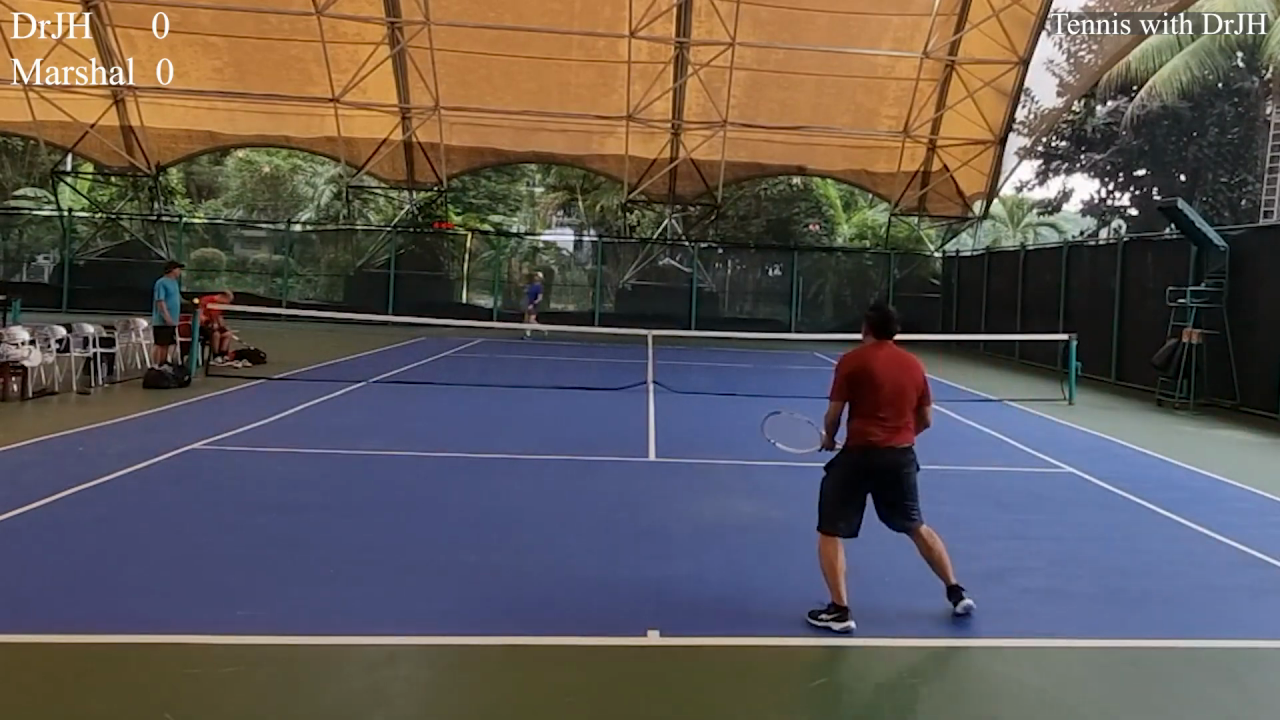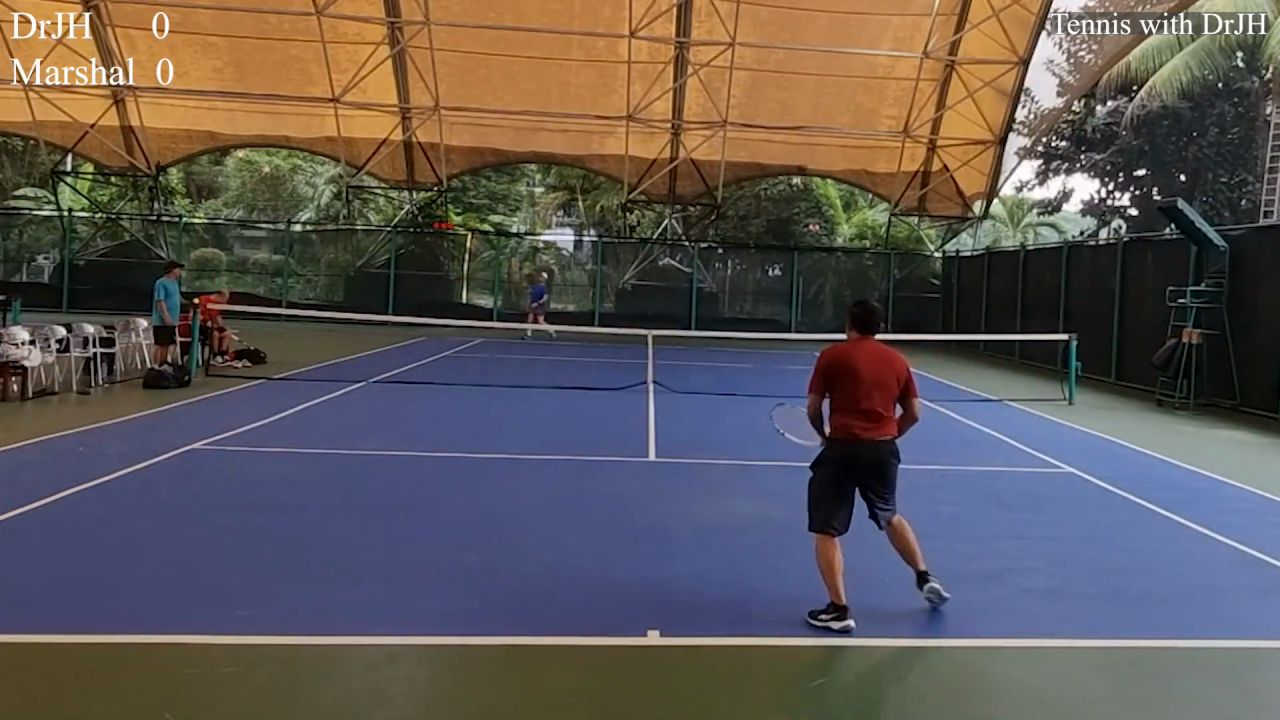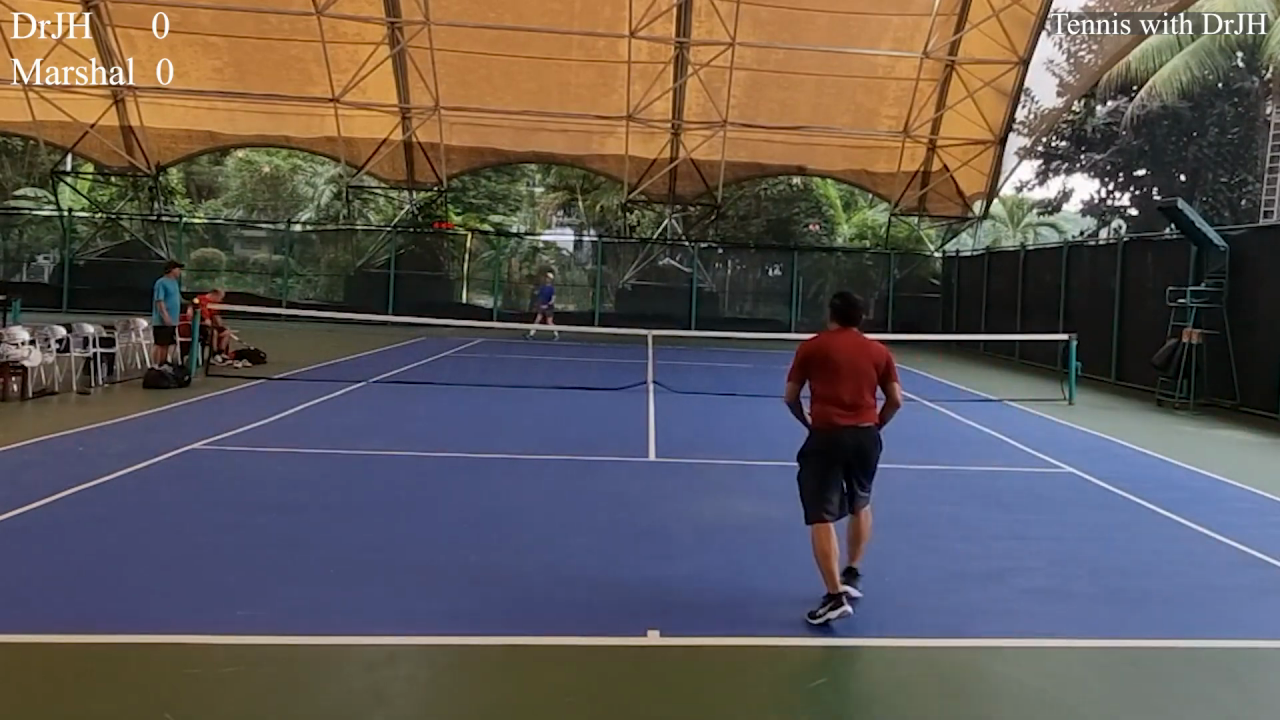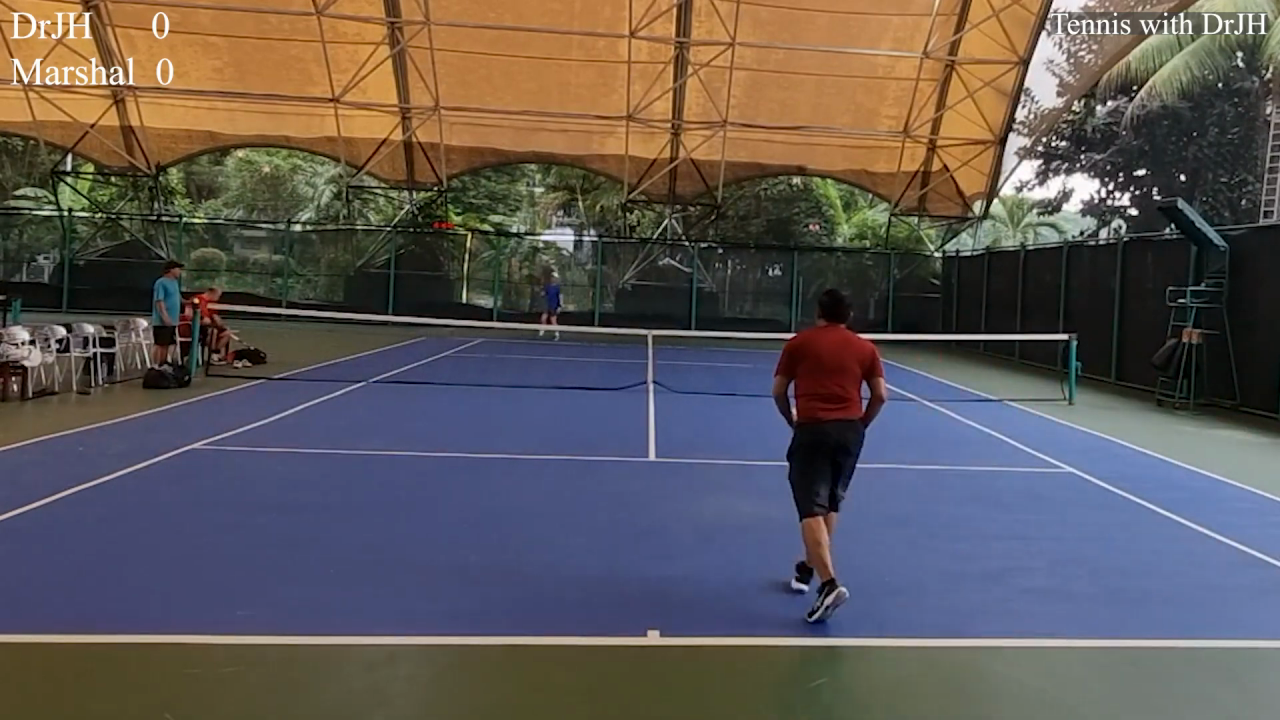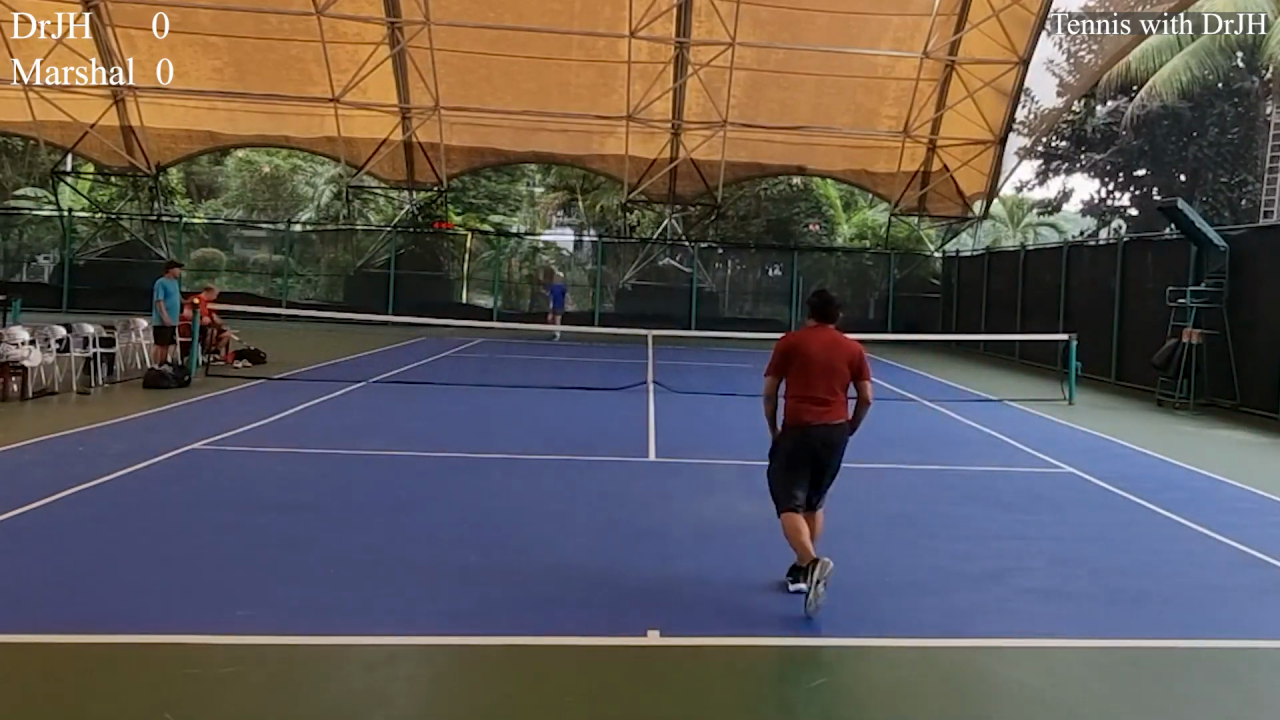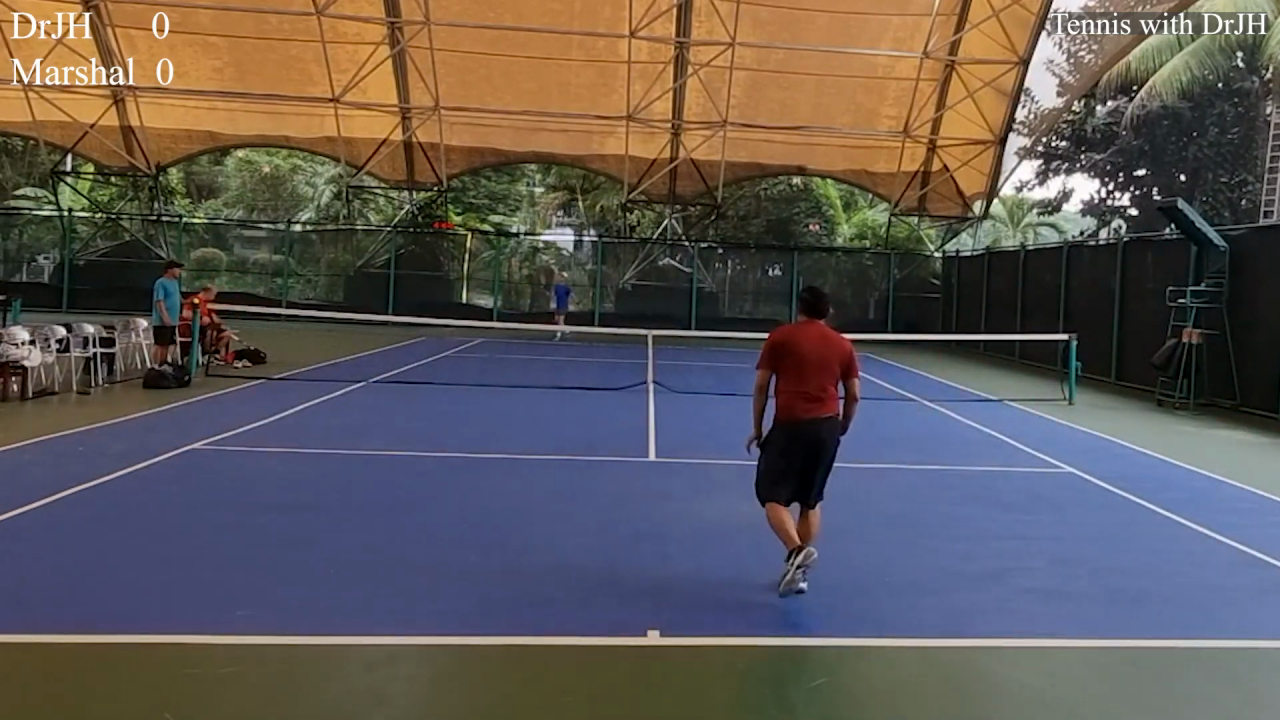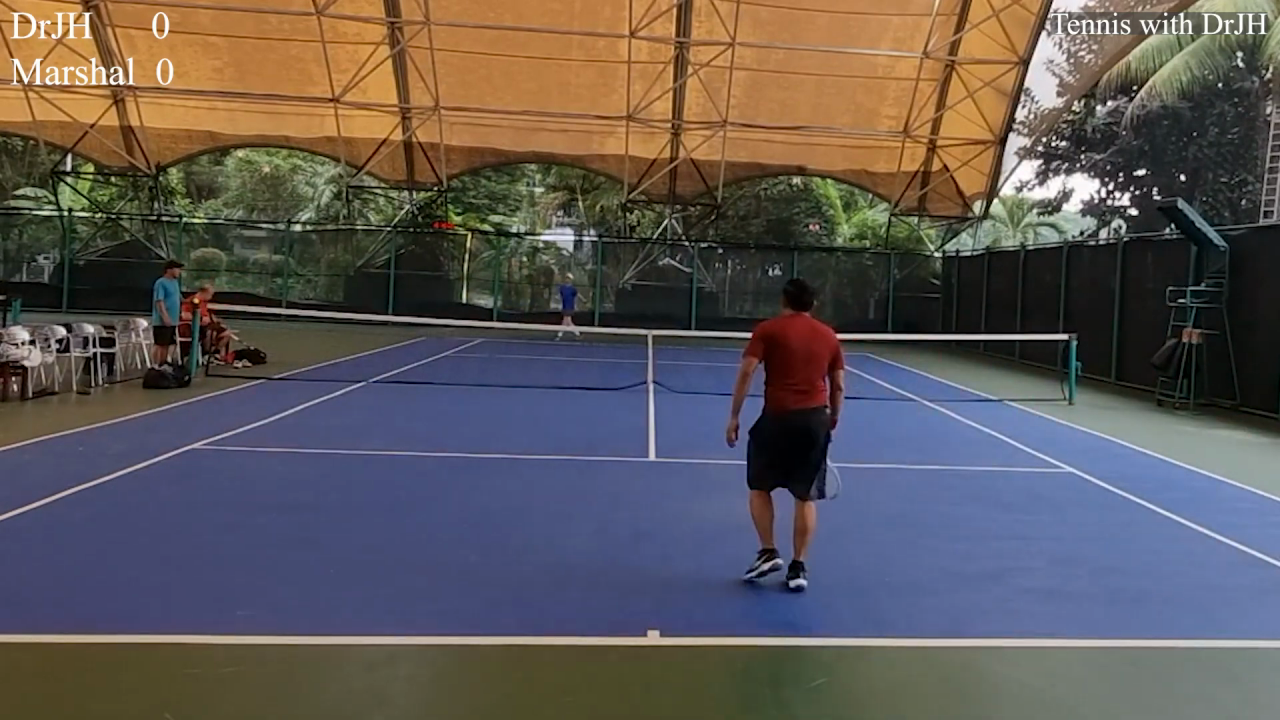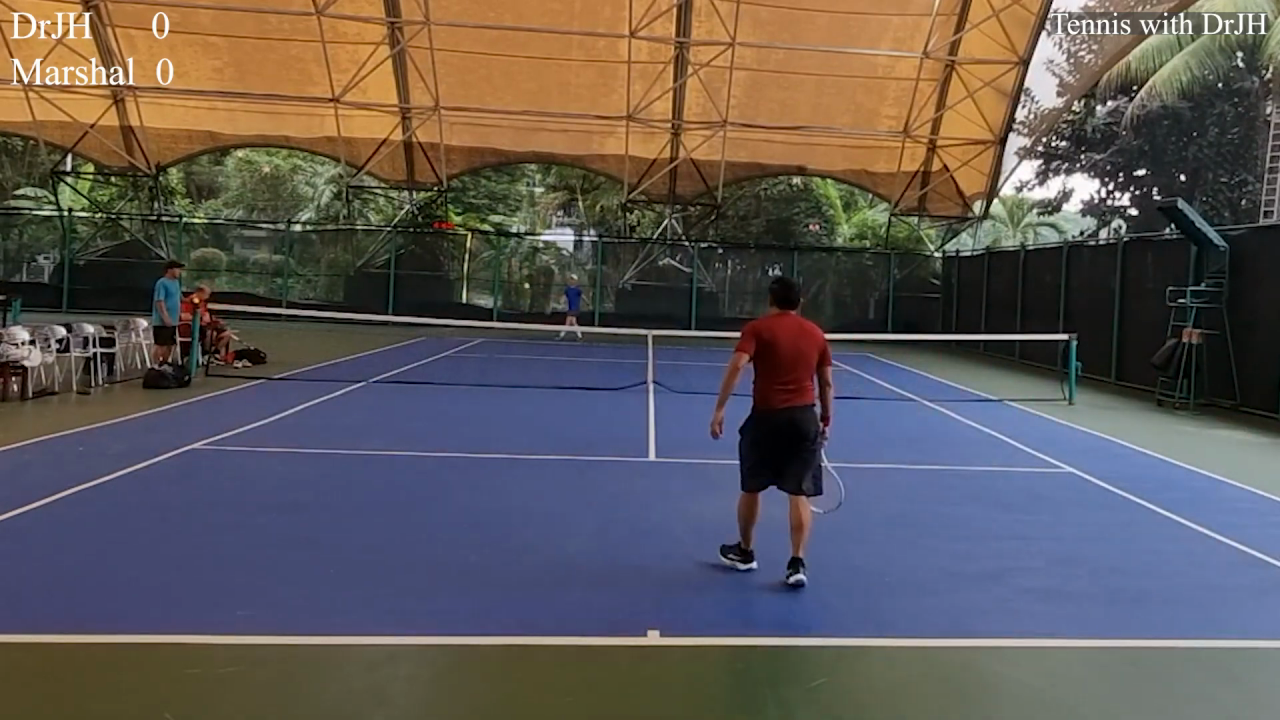
dt=0.1s
person 1, frame 1
left shoulder: (852, 361)
right shoulder: (914, 366)
left elbow: (833, 414)
right elbow: (925, 419)
left wrist: (828, 438)
left hip: (859, 455)
right hip: (900, 457)
left knee: (831, 532)
right knee: (915, 526)
left ankle: (838, 610)
right ankle: (956, 592)
person 1, frame 2
left shoulder: (832, 355)
right shoulder: (898, 361)
left elbow: (813, 407)
right elbow: (913, 414)
left wrist: (824, 434)
left hip: (843, 449)
right hip: (884, 449)
left knee: (825, 530)
right knee: (891, 518)
left ankle: (838, 609)
right ankle: (924, 577)
person 1, frame 3
left shoulder: (812, 347)
right shoulder: (879, 352)
left elbow: (790, 397)
right elbow: (895, 400)
left wrist: (808, 423)
left hip: (827, 438)
right hip: (865, 438)
left knee: (822, 519)
right knee: (859, 505)
left ankle: (835, 597)
right ankle: (852, 575)
person 1, frame 4
left shoulder: (798, 342)
right shoulder: (865, 347)
left elbow: (778, 392)
right elbow: (880, 395)
left wrist: (793, 421)
left hip: (812, 431)
right hip: (850, 431)
left knee: (812, 512)
right knee: (831, 505)
left ankle: (830, 583)
right ankle: (809, 569)
person 1, frame 5
left shoulder: (789, 343)
right shoulder: (853, 349)
left elbow: (769, 393)
right elbow: (866, 399)
left wrist: (775, 432)
right wrist: (850, 428)
left hip: (798, 432)
right hip: (835, 432)
left knee: (790, 509)
right knee: (813, 504)
left ankle: (813, 562)
right ankle: (801, 571)
person 1, frame 6
left shoulder: (780, 338)
right shoulder: (843, 346)
left elbow: (761, 386)
right elbow: (853, 395)
left wrist: (757, 428)
right wrist: (841, 428)
left hip: (790, 427)
right hip: (827, 429)
left knee: (773, 499)
right knee: (810, 502)
left ankle: (797, 551)
right ankle: (799, 571)
person 1, frame 7
left shoulder: (768, 330)
right shoulder: (828, 336)
left elbow: (746, 372)
right elbow: (838, 385)
left wrist: (734, 417)
right wrist: (832, 421)
left hip: (778, 419)
right hip: (815, 419)
left knee: (760, 488)
right knee: (806, 496)
left ankle: (769, 552)
right ankle: (798, 568)
person 1, frame 8
left shoulder: (757, 329)
right shoulder: (815, 334)
left elbow: (736, 367)
right elbow: (826, 382)
left wrist: (719, 410)
right wrist: (826, 420)
left hip: (767, 417)
right hip: (804, 417)
left knee: (751, 488)
right knee: (799, 493)
left ankle: (744, 552)
right ankle: (797, 564)
